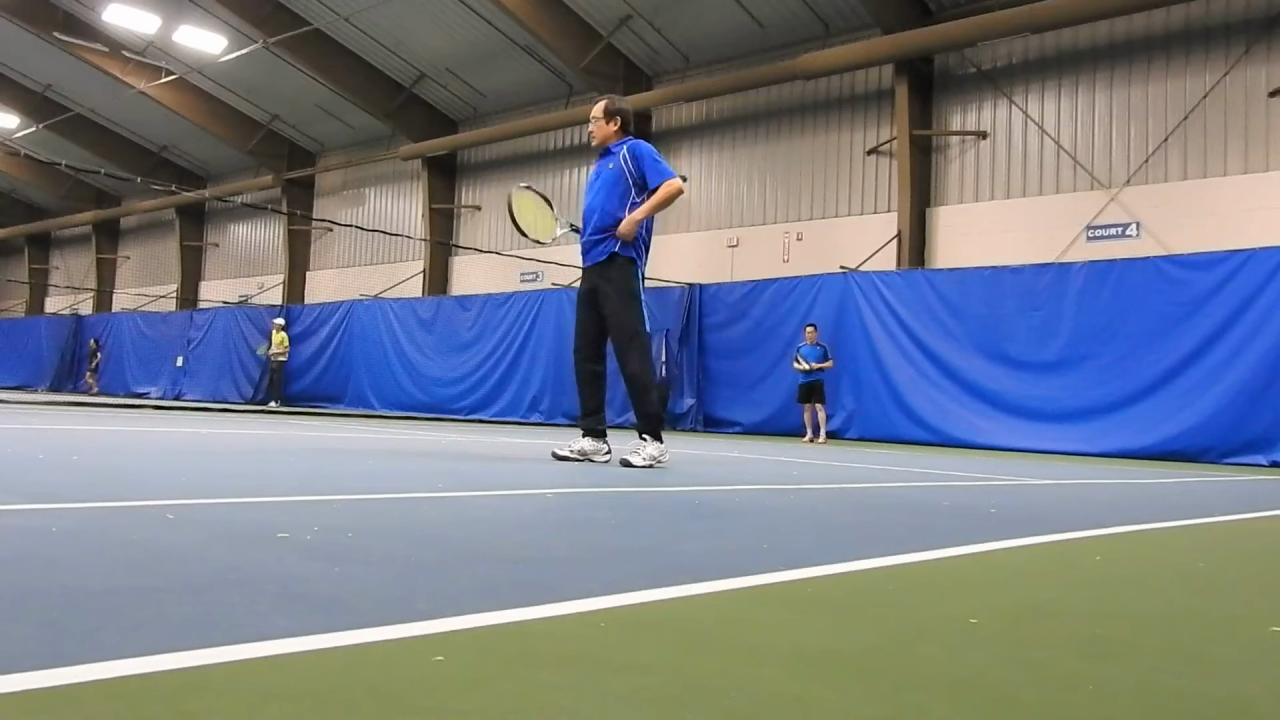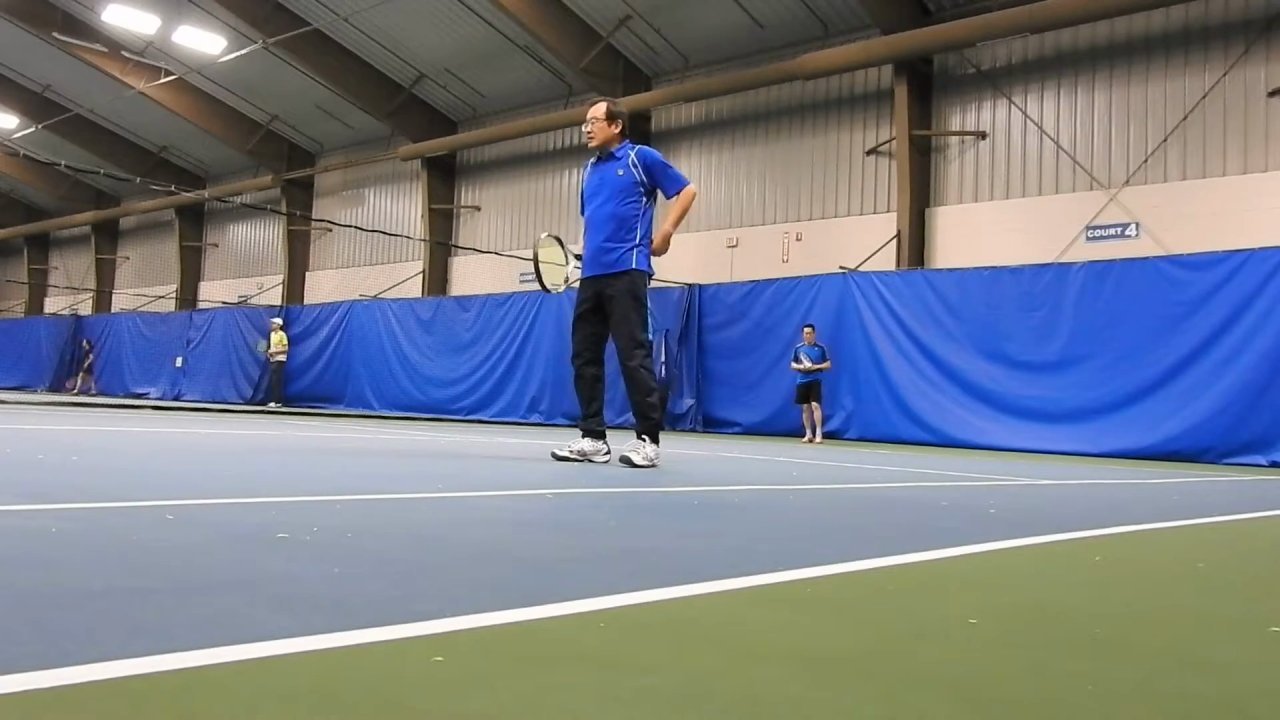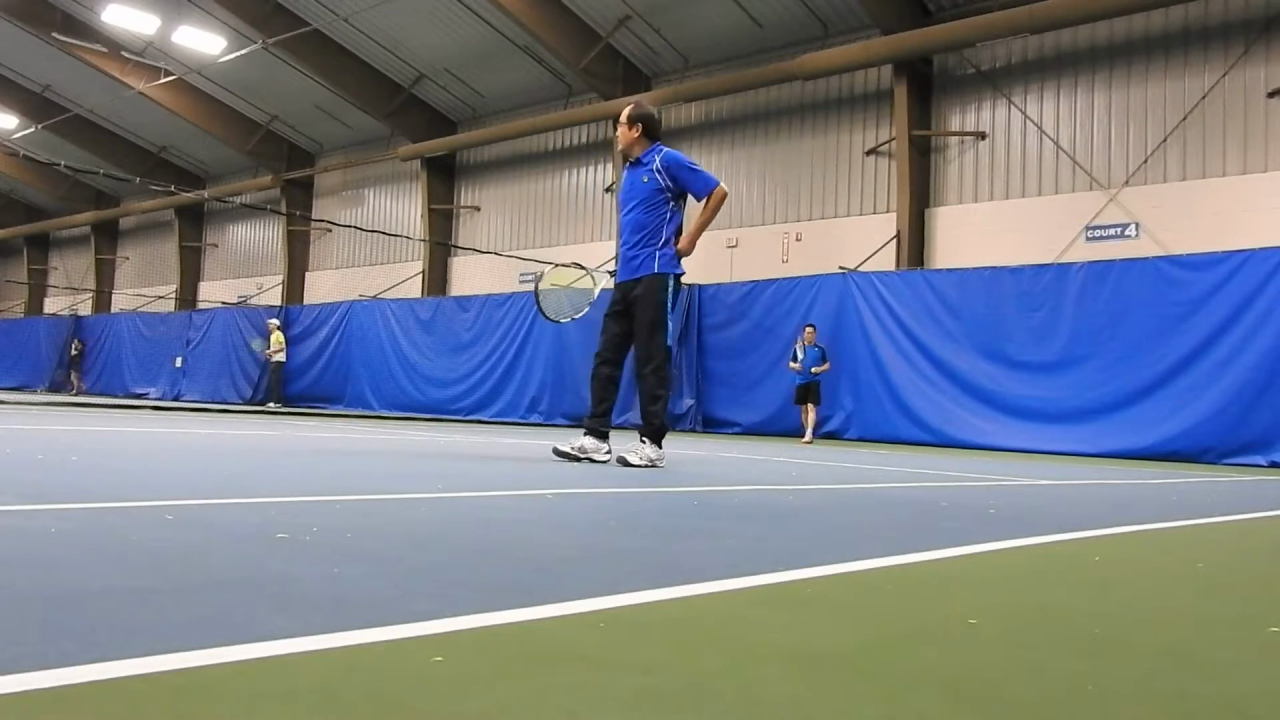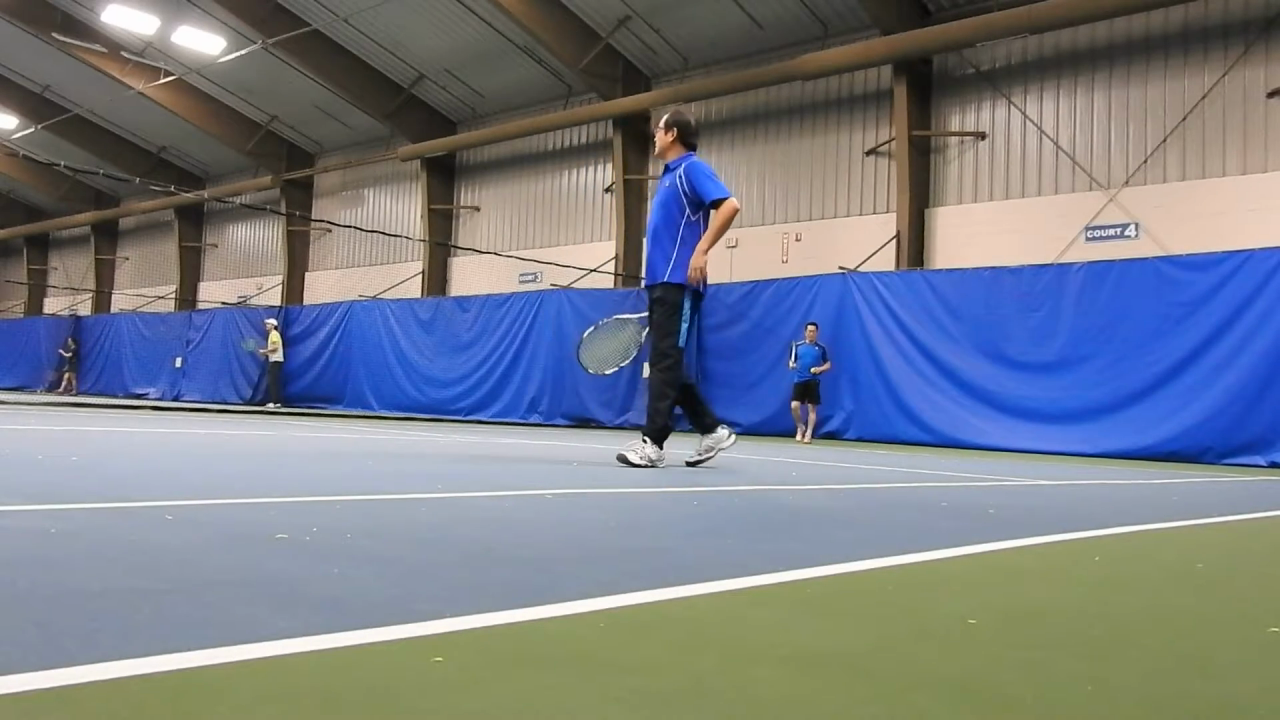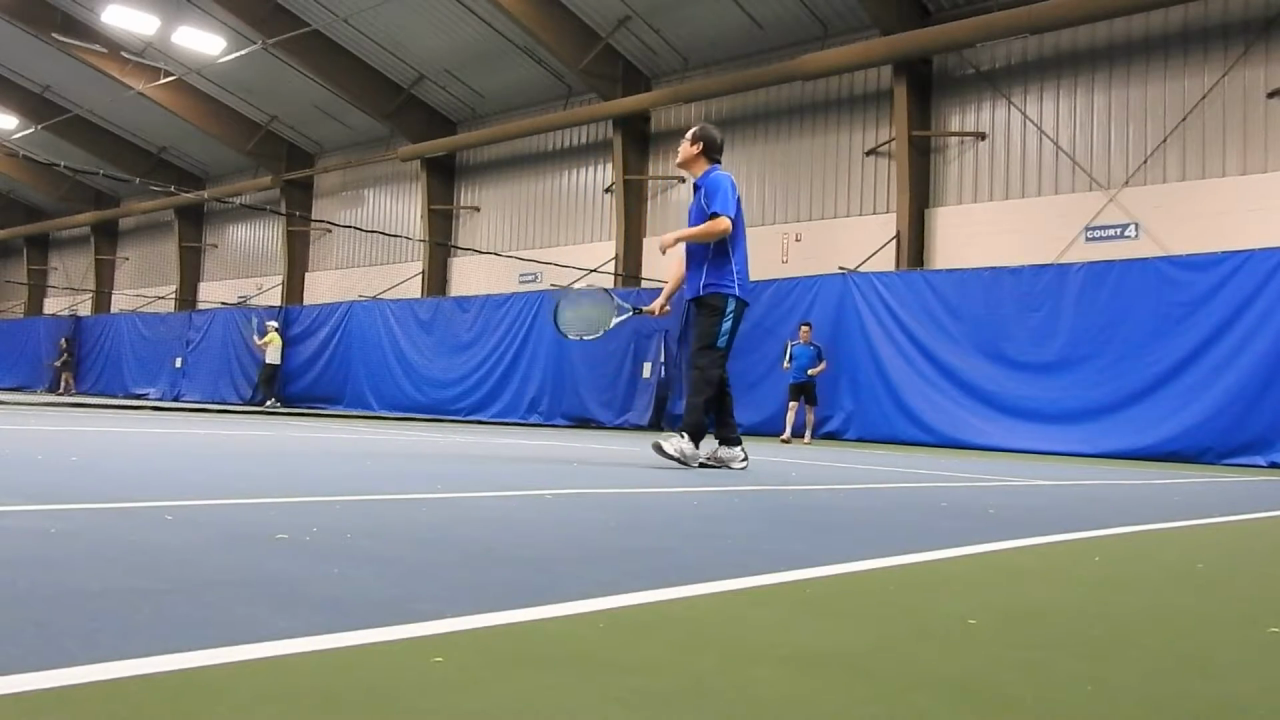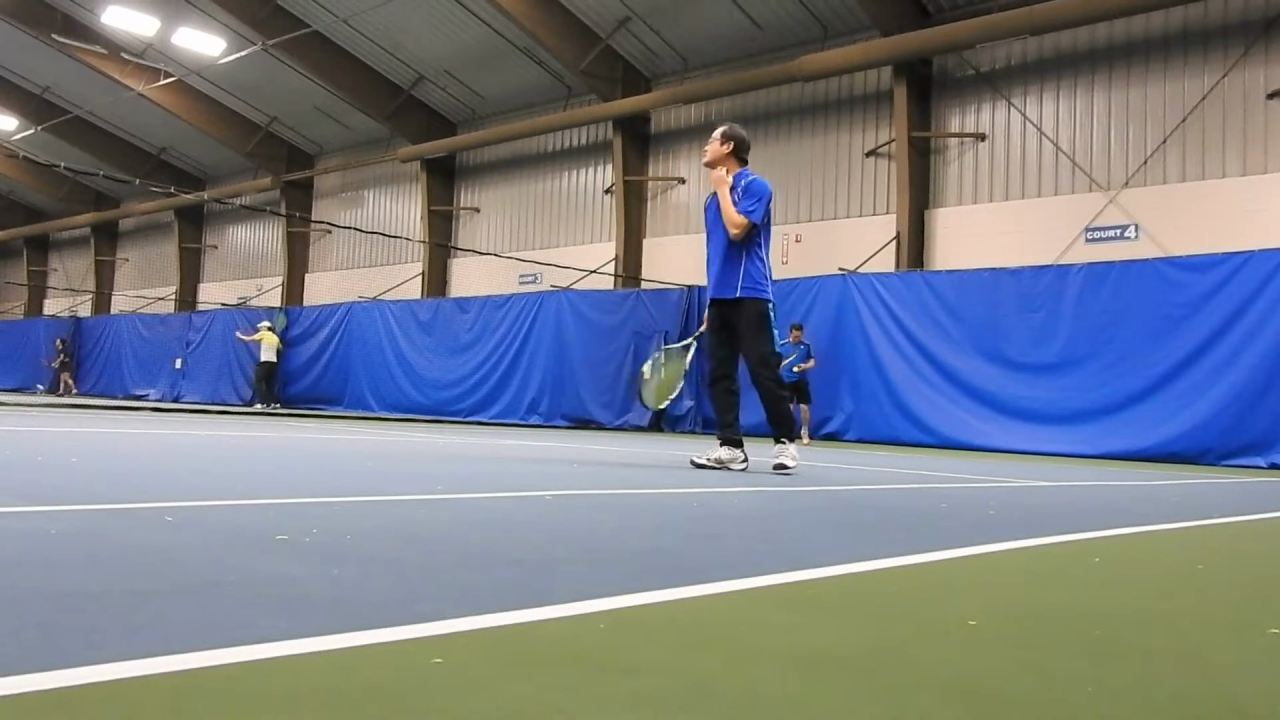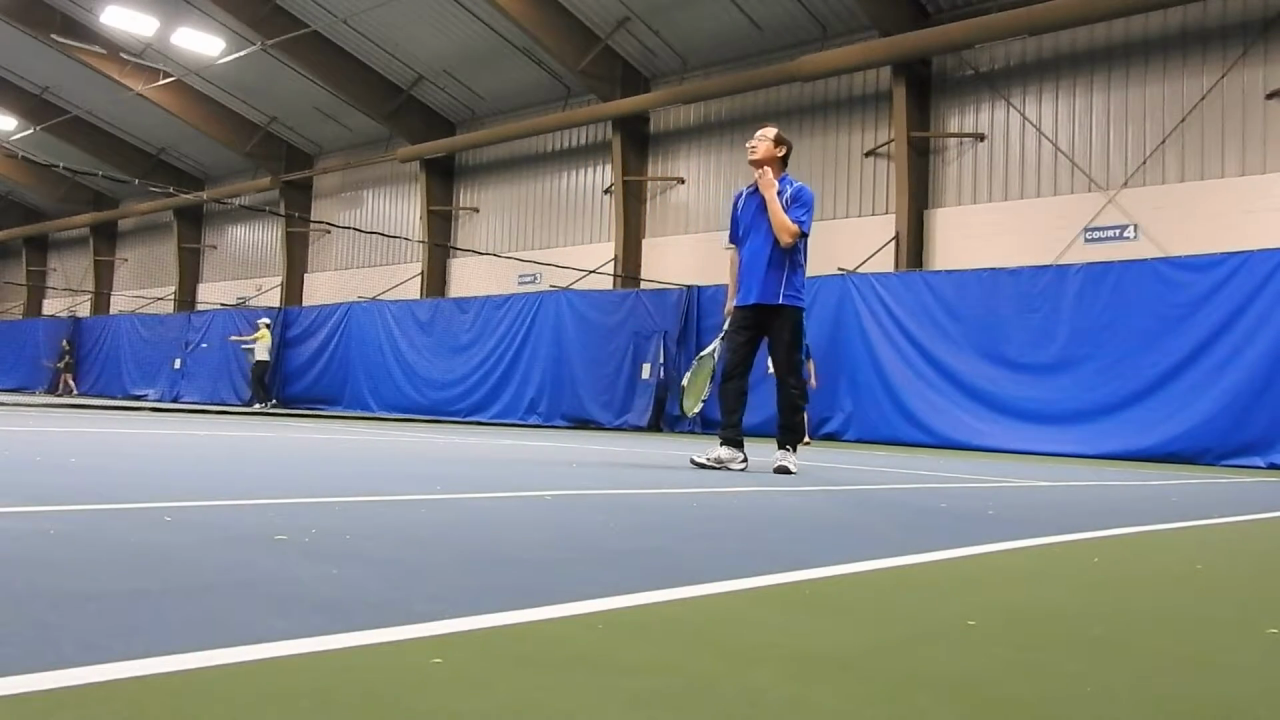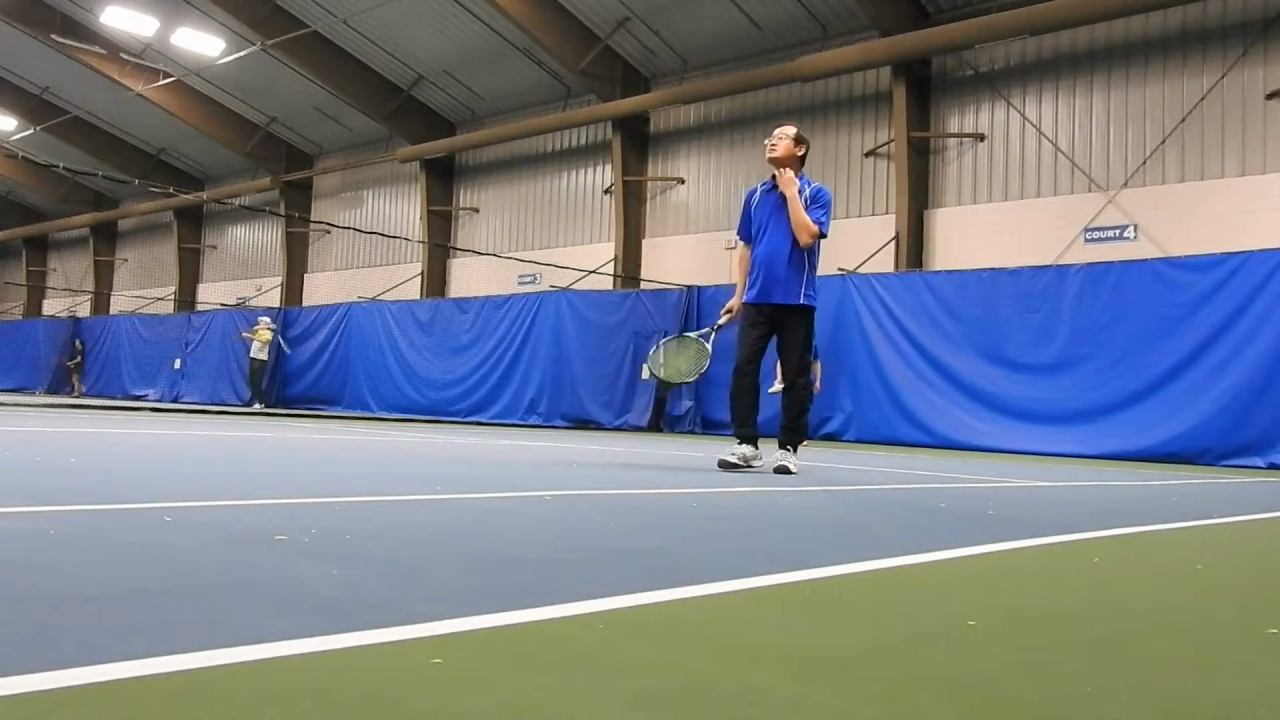
dt=0.4s
person 1, frame 1
left shoulder: (636, 151)
right shoulder: (600, 165)
left elbow: (674, 186)
left wrist: (636, 217)
right wrist: (584, 233)
left hip: (620, 262)
right hip: (593, 265)
left knee: (632, 351)
right knee: (587, 353)
left ankle: (651, 438)
right ankle: (594, 437)
person 1, frame 2
left shoulder: (643, 157)
right shoulder: (590, 169)
left elbow: (686, 190)
left wrist: (665, 231)
right wrist: (586, 251)
left hip: (627, 270)
right hip: (592, 273)
left knee: (633, 355)
right knee: (584, 356)
left ankle: (648, 438)
right ankle: (592, 438)
person 1, frame 3
left shoulder: (669, 161)
right shoulder: (629, 170)
left elbow: (718, 192)
left wrist: (690, 237)
left hip: (655, 275)
right hip: (626, 278)
left knee: (650, 360)
right knee: (607, 357)
left ankle: (652, 443)
right ankle: (596, 437)
person 1, frame 4
left shoulder: (692, 169)
right shoulder: (669, 175)
left elbow: (730, 206)
left wrist: (702, 252)
left hip: (678, 282)
right hip: (660, 282)
left knee: (665, 362)
right knee: (664, 364)
left ankle: (654, 442)
right ankle: (712, 430)
person 1, frame 5
left shoulder: (719, 180)
right shoulder: (701, 189)
left elbow: (723, 226)
right elbow: (689, 256)
left wrist: (677, 235)
right wrist: (665, 296)
left hip: (723, 291)
right hip: (704, 293)
left knee: (704, 364)
right knee: (709, 368)
left ankle: (688, 439)
right ankle: (730, 446)
person 1, frame 6
left shoulder: (756, 186)
right shoulder: (712, 198)
left elbow: (736, 229)
left wrist: (722, 189)
right wrist: (708, 301)
left hip: (751, 295)
right hip: (720, 298)
left knee: (764, 371)
right knee: (719, 374)
left ankle: (784, 441)
right ankle: (730, 447)
person 1, frame 7
left shoulder: (798, 193)
right shoulder: (742, 197)
left elbow: (788, 237)
left wrist: (770, 193)
right wrist: (732, 296)
left hip: (784, 301)
right hip: (747, 301)
left knee: (788, 377)
right knee: (732, 373)
left ankle: (787, 448)
right ankle: (731, 447)
person 1, frame 8
left shoulder: (817, 193)
right shoulder: (755, 195)
left elbow: (807, 237)
left wrist: (791, 192)
right wrist: (738, 293)
left hip: (796, 300)
right hip: (757, 299)
left knee: (795, 378)
right knee: (744, 368)
left ankle: (787, 448)
right ankle: (746, 444)
